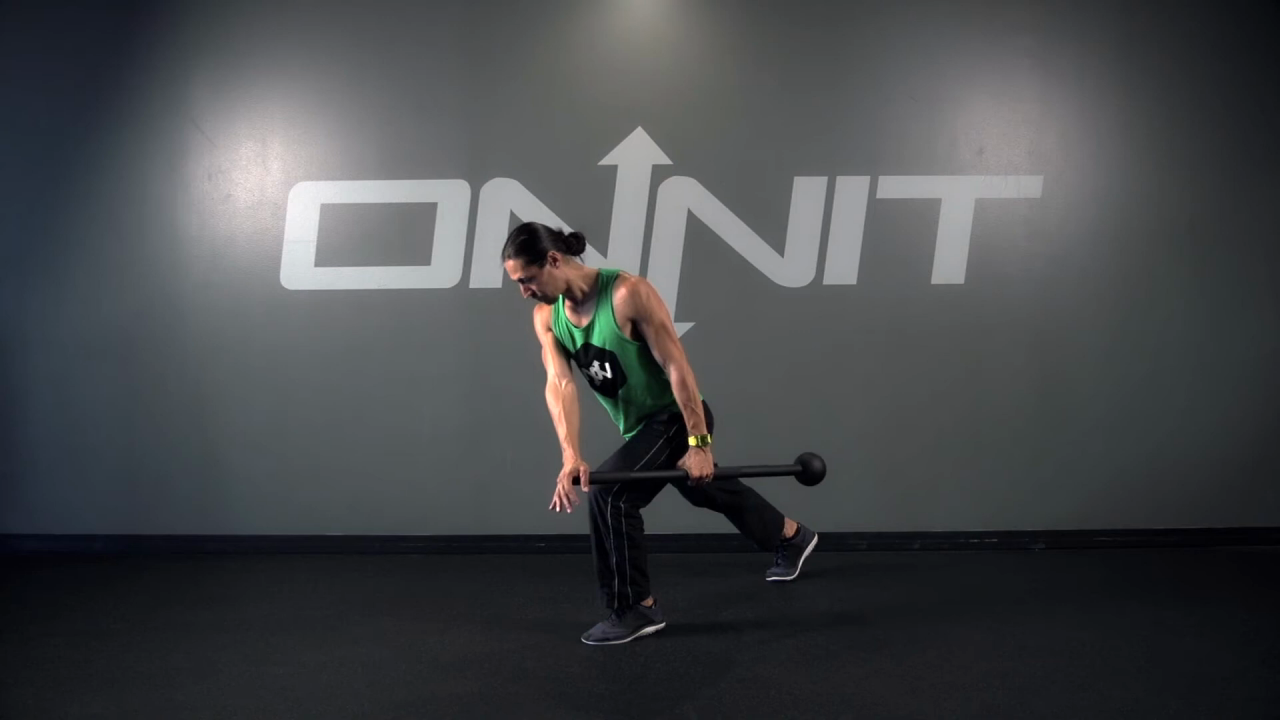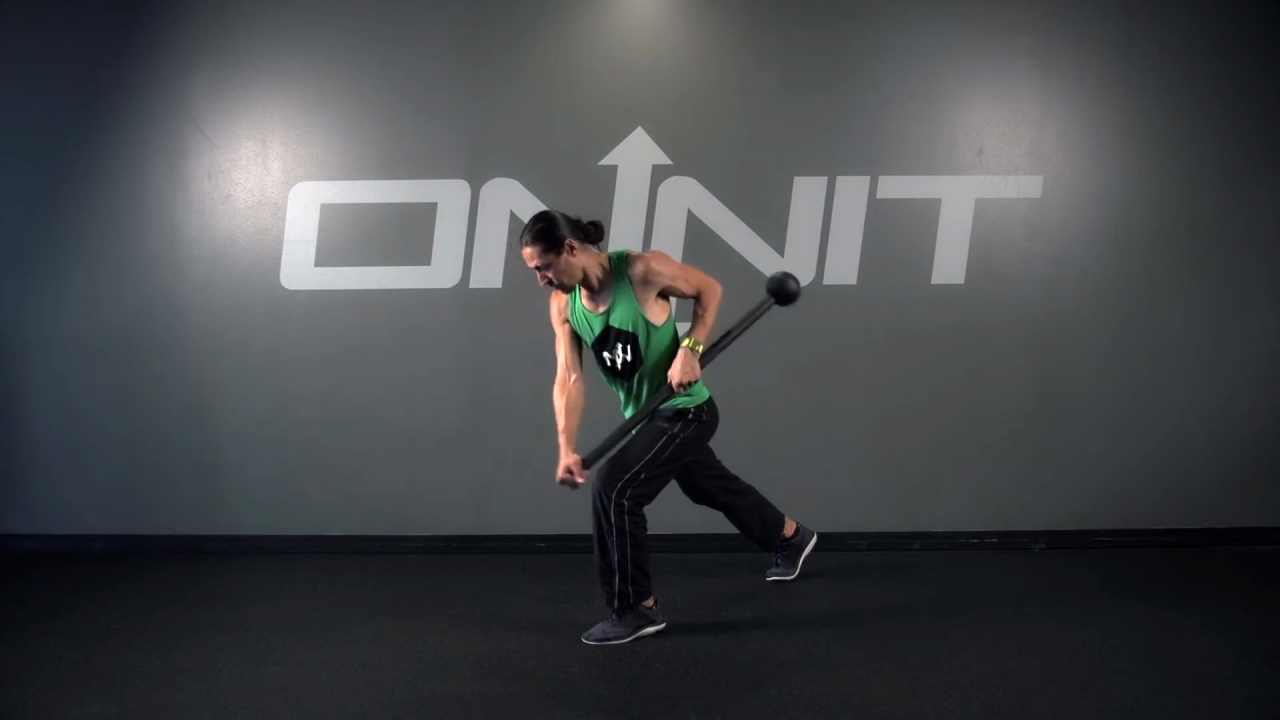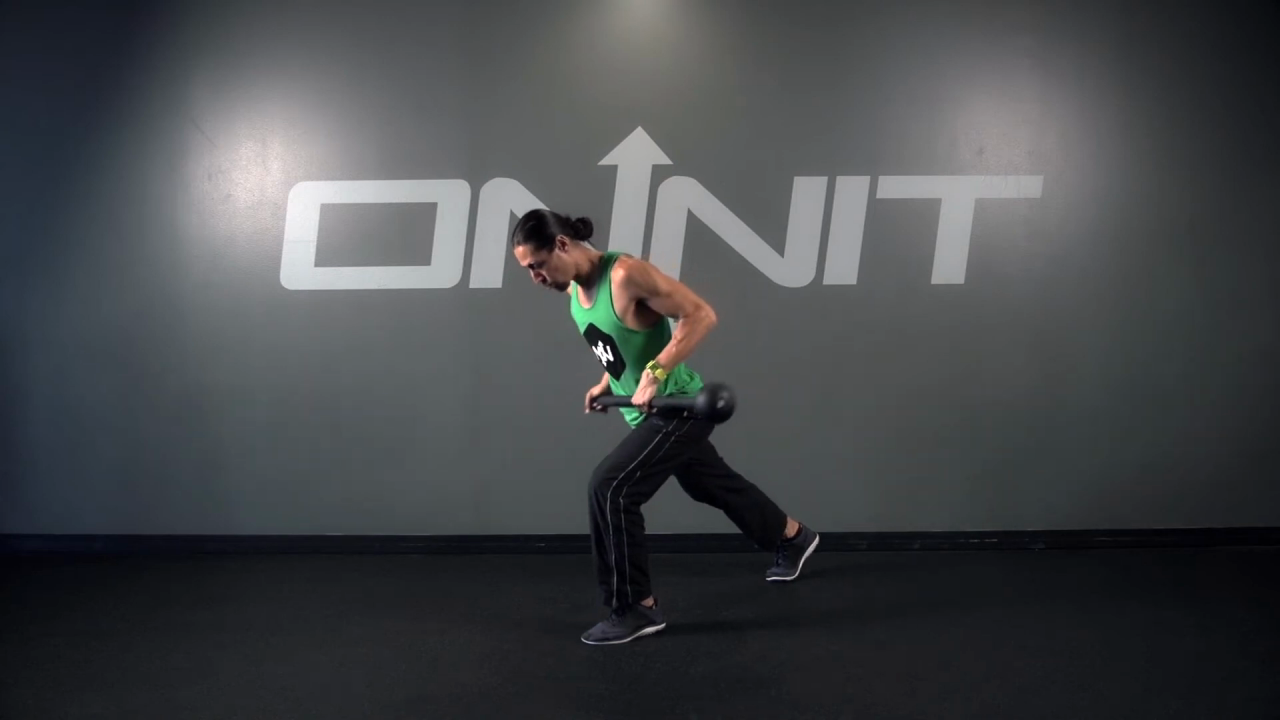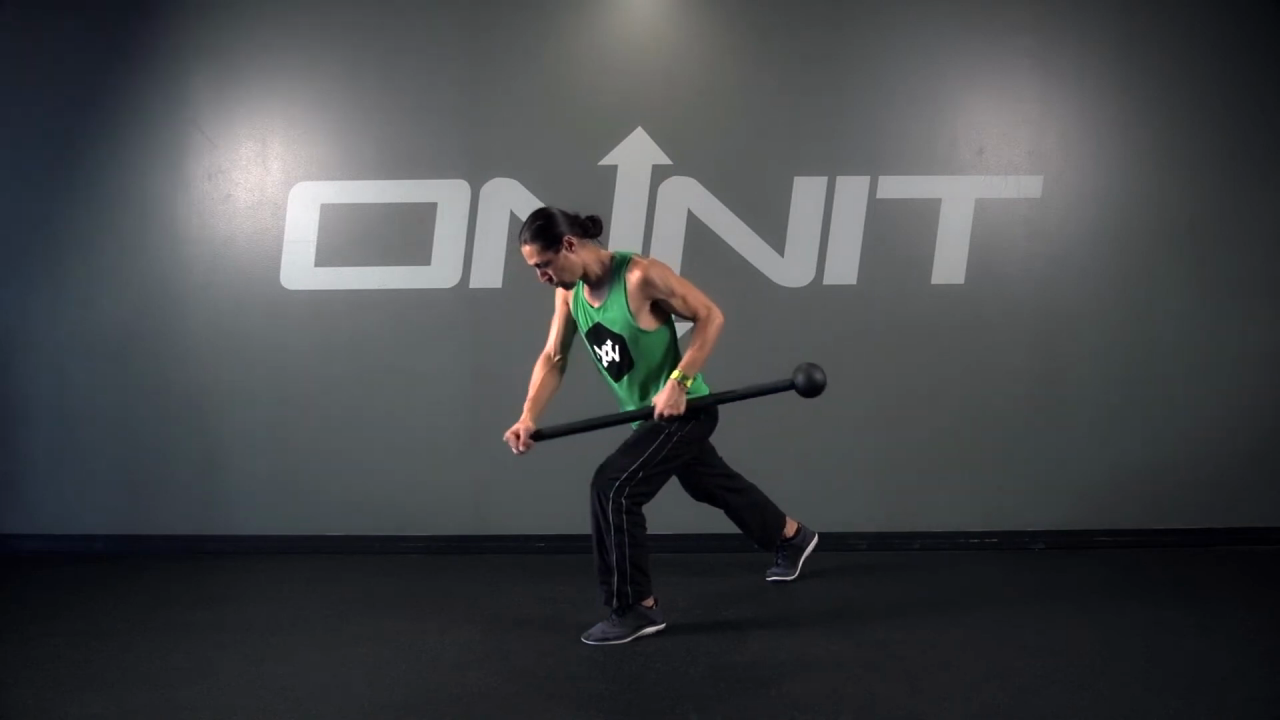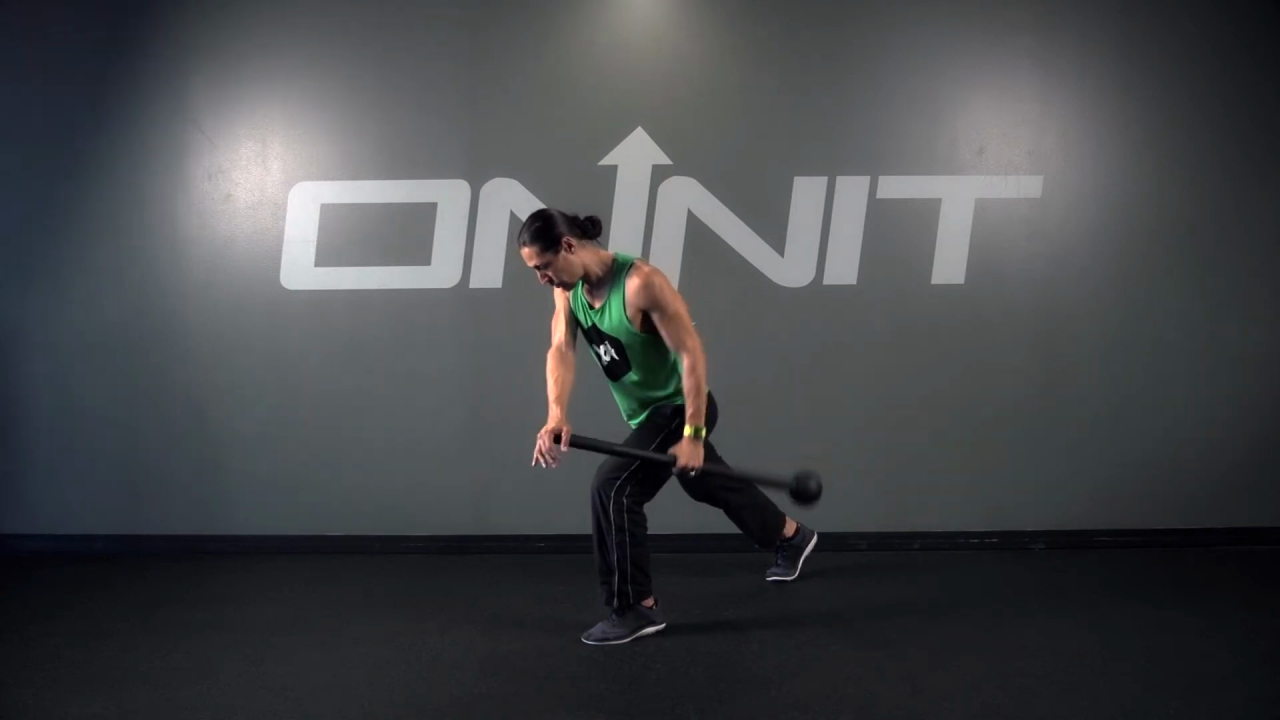
dt=1s
person 1, frame 1
left shoulder: (628, 293)
right shoulder: (546, 317)
left elbow: (676, 367)
right elbow: (560, 385)
left wrist: (698, 442)
right wrist: (571, 455)
left hip: (677, 417)
right hip: (641, 425)
left knee: (610, 492)
right knee: (710, 490)
left ankle: (635, 608)
right ankle: (790, 535)
person 1, frame 2
left shoulder: (642, 270)
right shoulder: (562, 305)
left elbow: (709, 289)
right elbow: (569, 377)
left wrist: (690, 350)
right wrist: (567, 448)
left hip: (684, 410)
right hip: (648, 418)
left knee: (614, 490)
right knee: (712, 488)
left ankle: (636, 609)
right ankle: (791, 537)
person 1, frame 3
left shoulder: (626, 274)
right shoulder: (574, 288)
left elbow: (700, 315)
left wrist: (654, 374)
right wrist: (605, 384)
left hip: (679, 409)
right hip: (652, 414)
left knee: (610, 488)
right knee: (713, 485)
left ankle: (637, 609)
right ankle: (793, 538)
person 1, frame 4
left shoulder: (640, 276)
right shoulder: (569, 291)
left elbow: (710, 316)
right elbow: (554, 356)
left wrist: (677, 382)
right wrist: (529, 416)
left hip: (684, 409)
right hip: (649, 414)
left knee: (612, 488)
right knee: (714, 485)
left ankle: (635, 609)
right ankle: (792, 537)
person 1, frame 5
left shoulder: (640, 282)
right shoulder: (568, 288)
left elbow: (692, 352)
right elbow: (562, 351)
left wrist: (694, 436)
right wrist: (556, 415)
left hip: (678, 408)
right hip: (649, 412)
left knee: (612, 487)
right knee: (711, 486)
left ankle: (636, 608)
right ankle: (791, 536)
